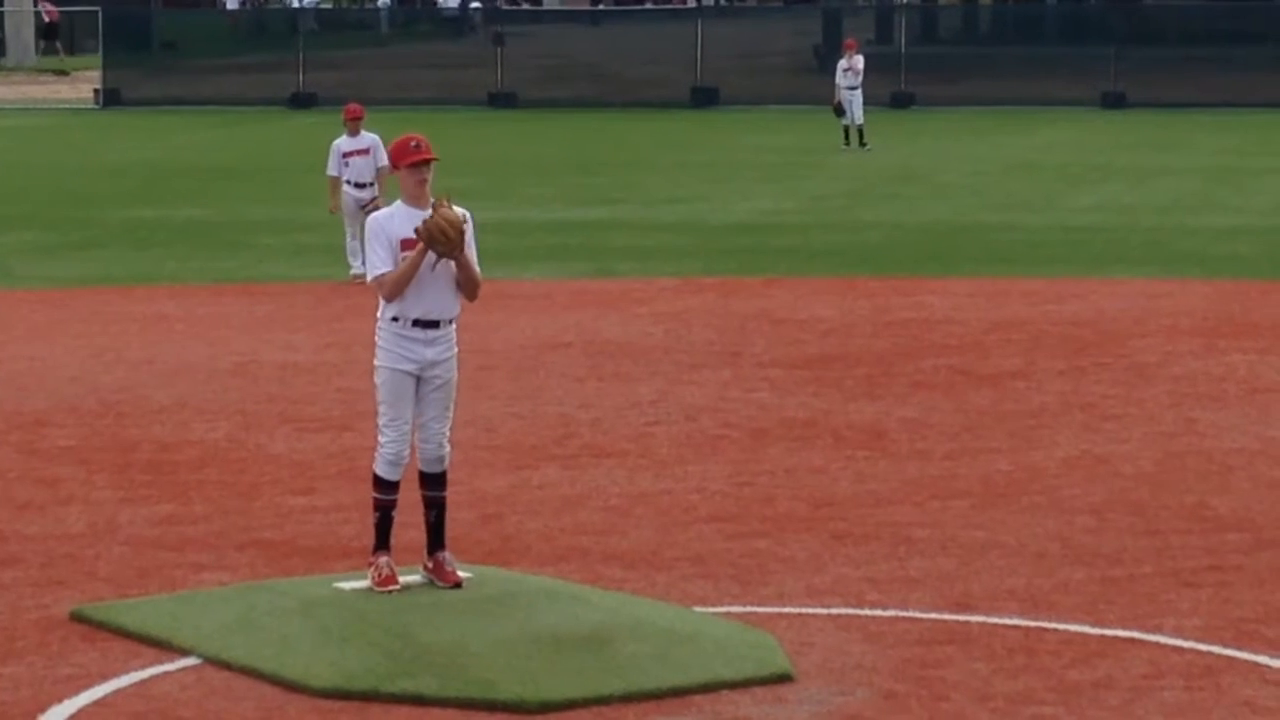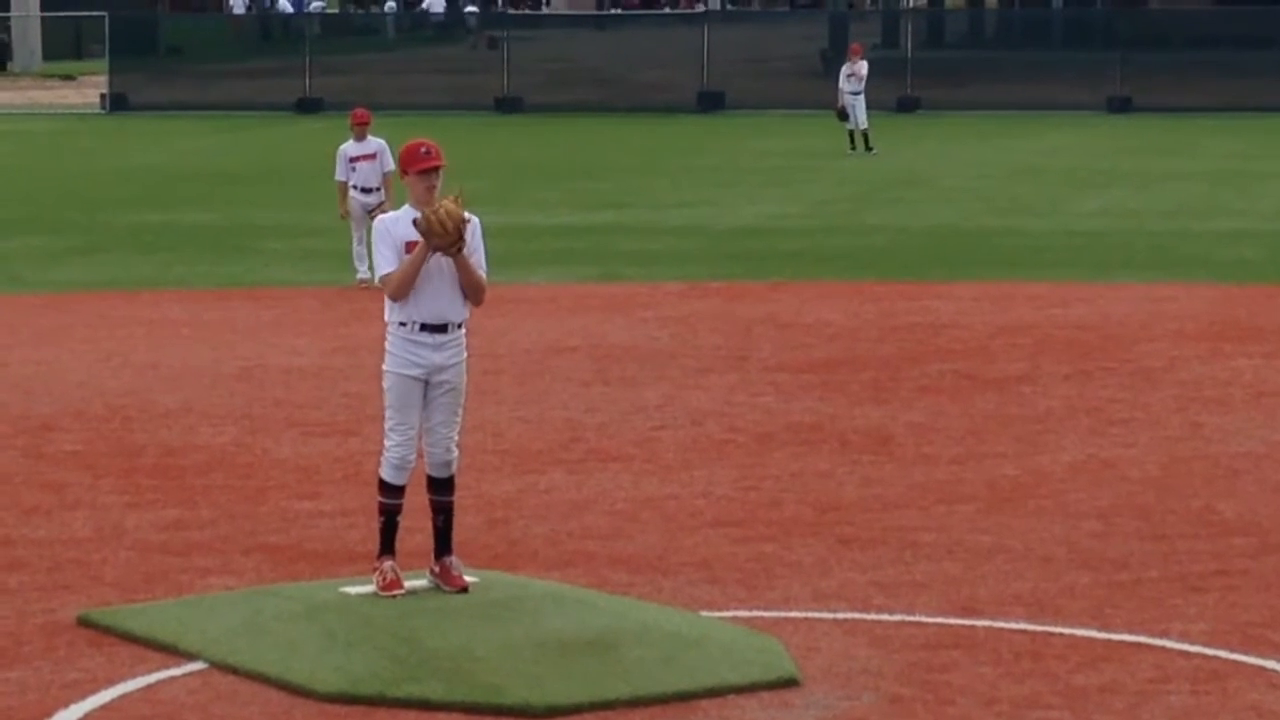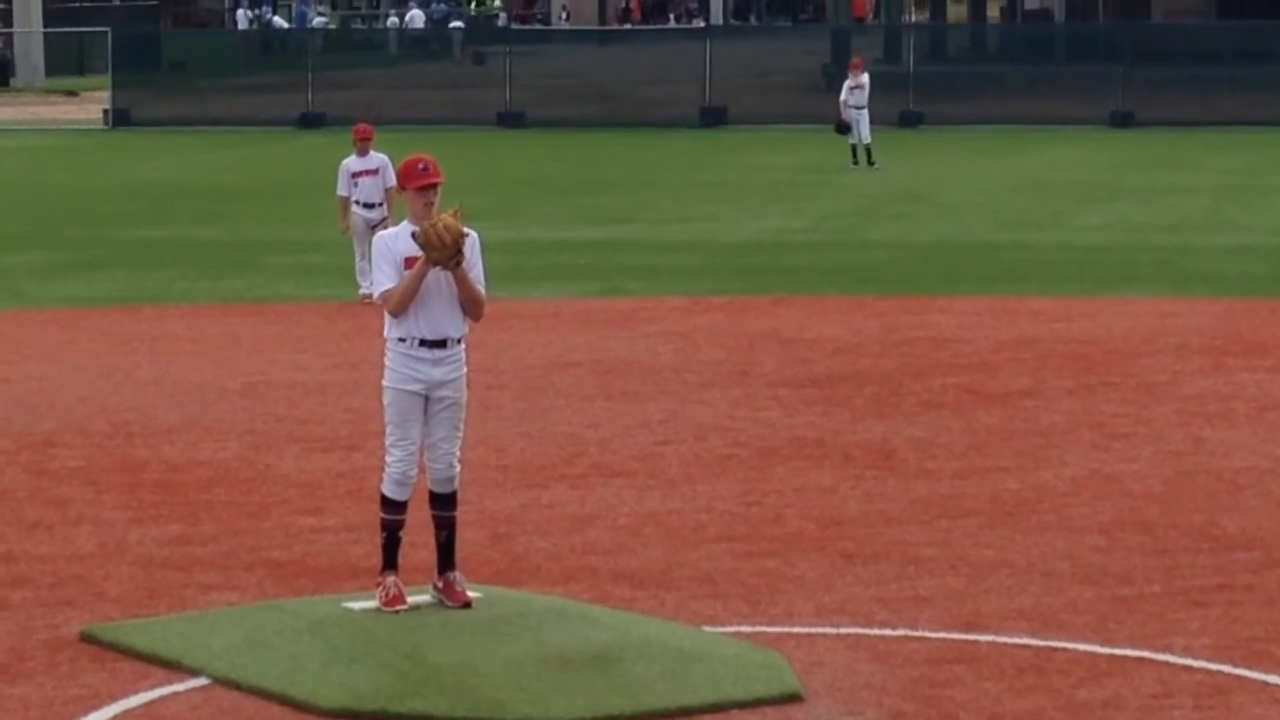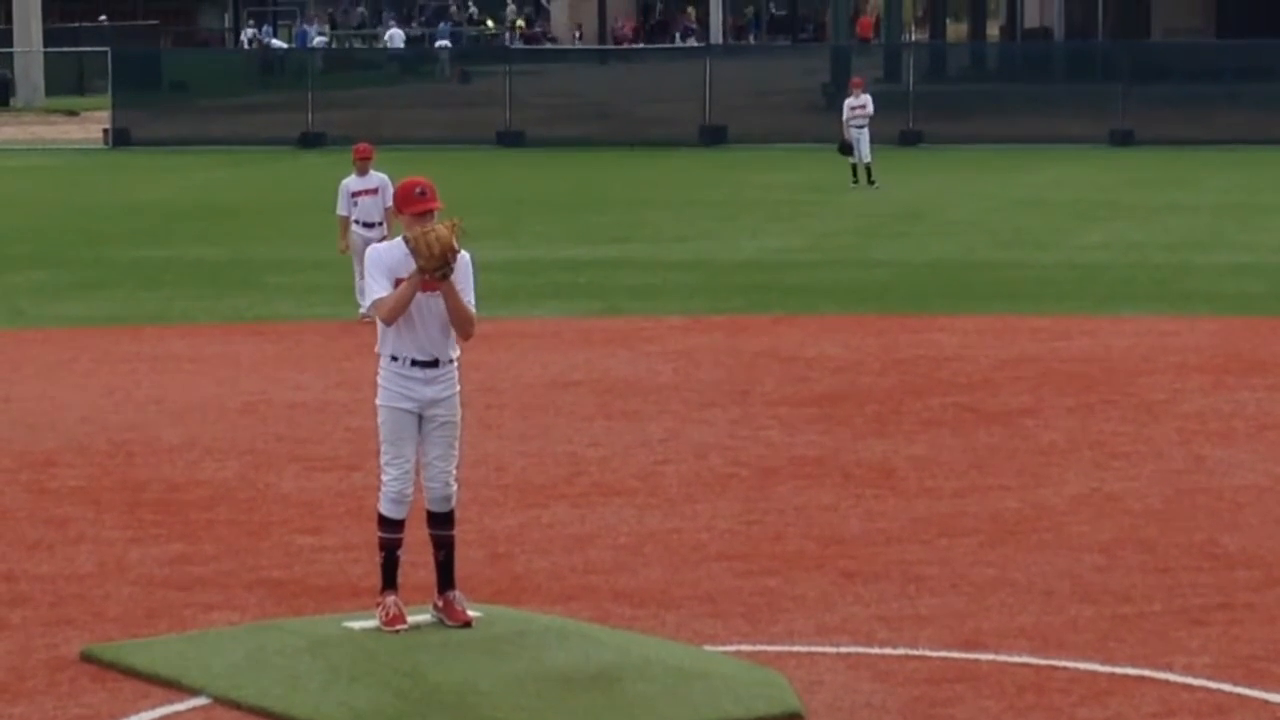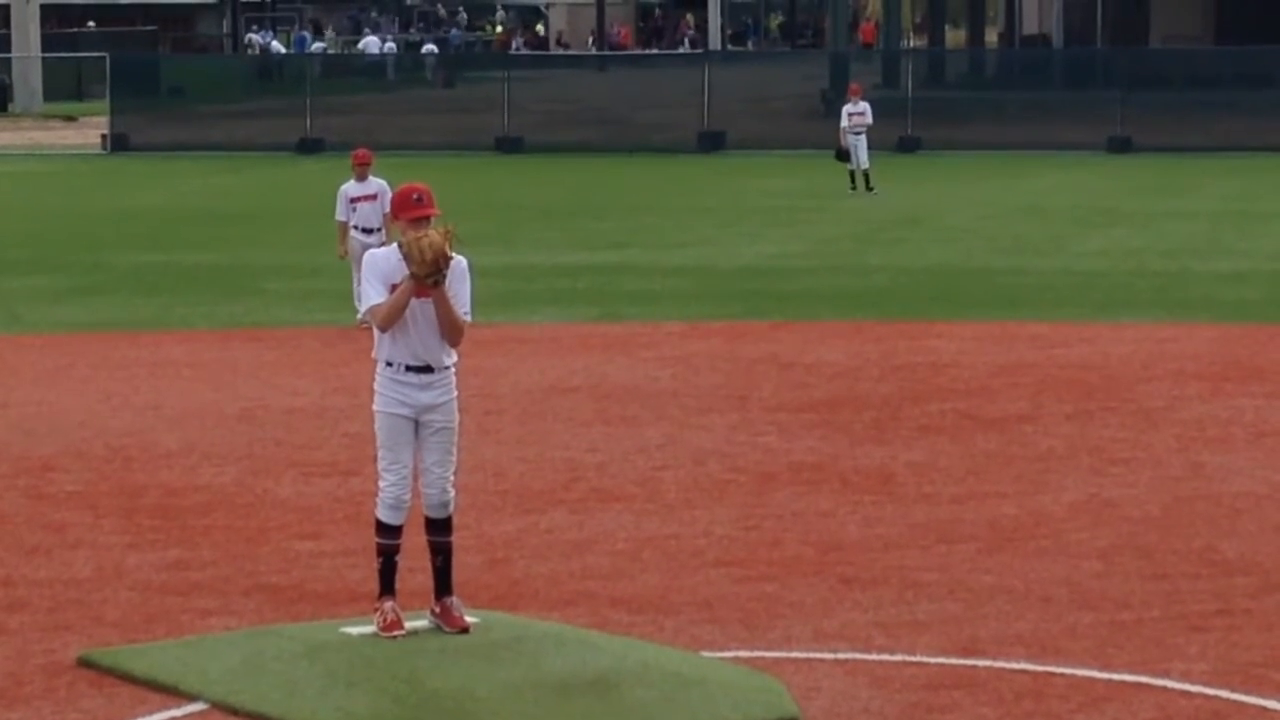
dt=0.7s
person 1, frame 1
left shoulder: (457, 218)
right shoulder: (381, 223)
left elbow: (473, 292)
right elbow: (387, 290)
left wrist: (456, 250)
right wrist: (423, 246)
left hip: (442, 343)
right hip: (398, 343)
left knee: (436, 446)
right knee: (393, 446)
left ankle: (437, 552)
right ankle: (381, 552)
person 1, frame 2
left shoulder: (466, 223)
right shoulder: (388, 225)
left elbow: (479, 296)
right elbow: (394, 290)
left wrist: (456, 250)
right wrist: (427, 244)
left hip: (451, 347)
right hip: (406, 347)
left knee: (443, 450)
right knee: (400, 449)
left ankle: (444, 556)
right ankle: (386, 557)
person 1, frame 3
left shoulder: (465, 239)
right shoulder: (388, 242)
left elbow: (478, 312)
right elbow: (393, 306)
left wrist: (455, 266)
right wrist: (427, 261)
left hip: (451, 362)
right hip: (405, 363)
left knee: (446, 466)
right knee: (401, 465)
left ankle: (447, 572)
right ankle: (389, 572)
person 1, frame 4
left shoulder: (458, 259)
right shoulder: (380, 256)
left elbow: (467, 330)
right elbow: (386, 314)
left wrist: (444, 279)
right wrist: (420, 271)
left hip: (443, 381)
right hip: (398, 381)
left knee: (442, 484)
right knee: (397, 484)
left ankle: (446, 591)
right ankle: (389, 592)
person 1, frame 5
left shoulder: (455, 265)
right shoulder: (377, 262)
left elbow: (457, 336)
right elbow: (381, 320)
left wrist: (437, 284)
right wrist: (414, 277)
left hip: (440, 387)
right hip: (394, 386)
left knee: (439, 490)
right knee: (394, 490)
left ankle: (444, 597)
right ankle: (386, 597)
